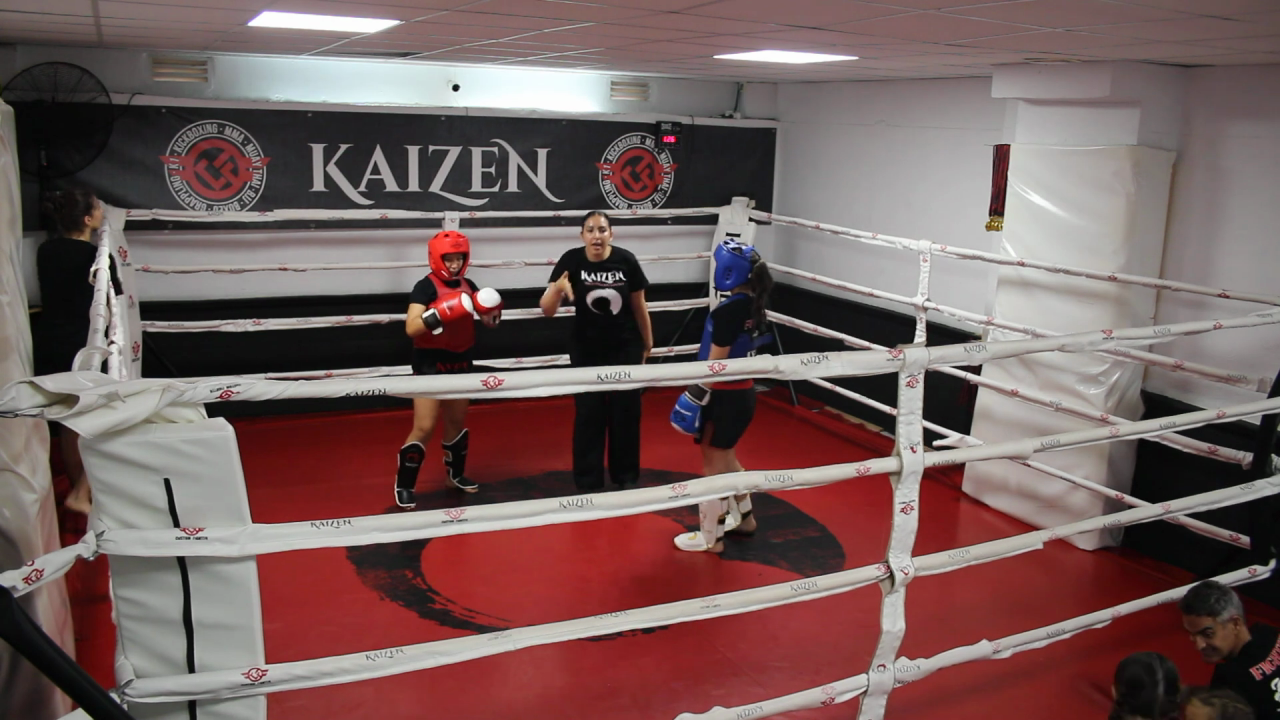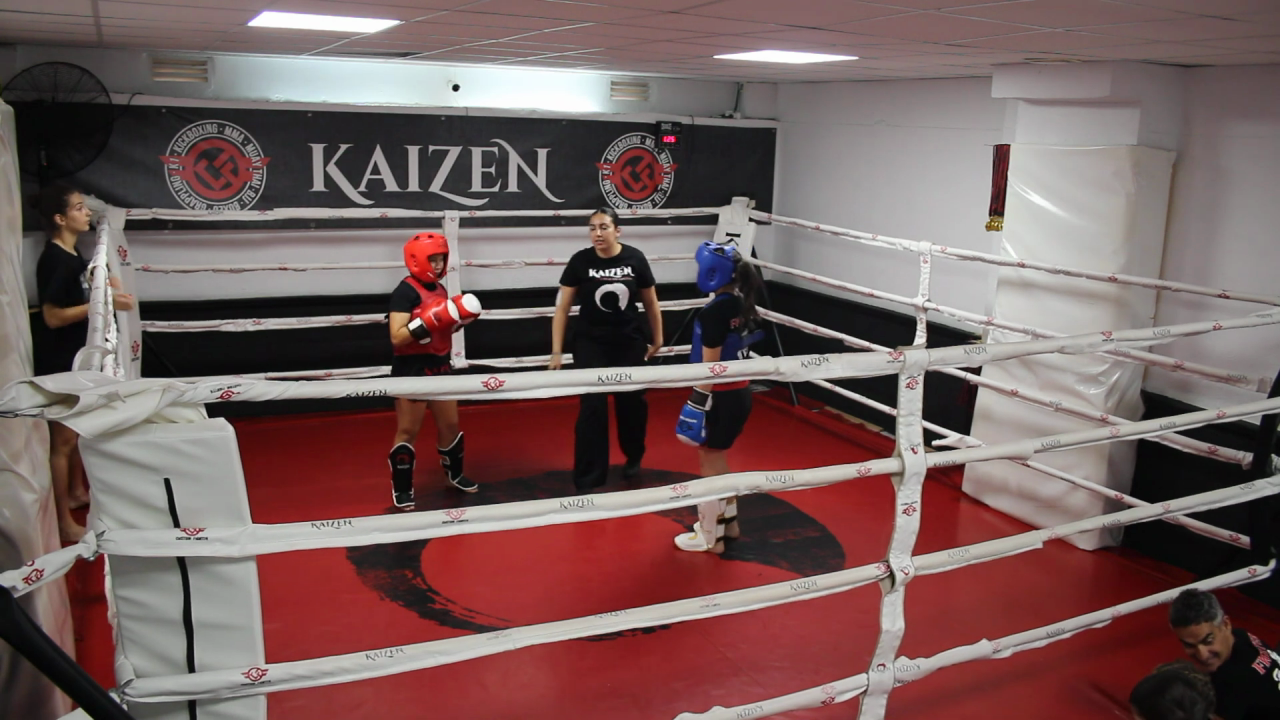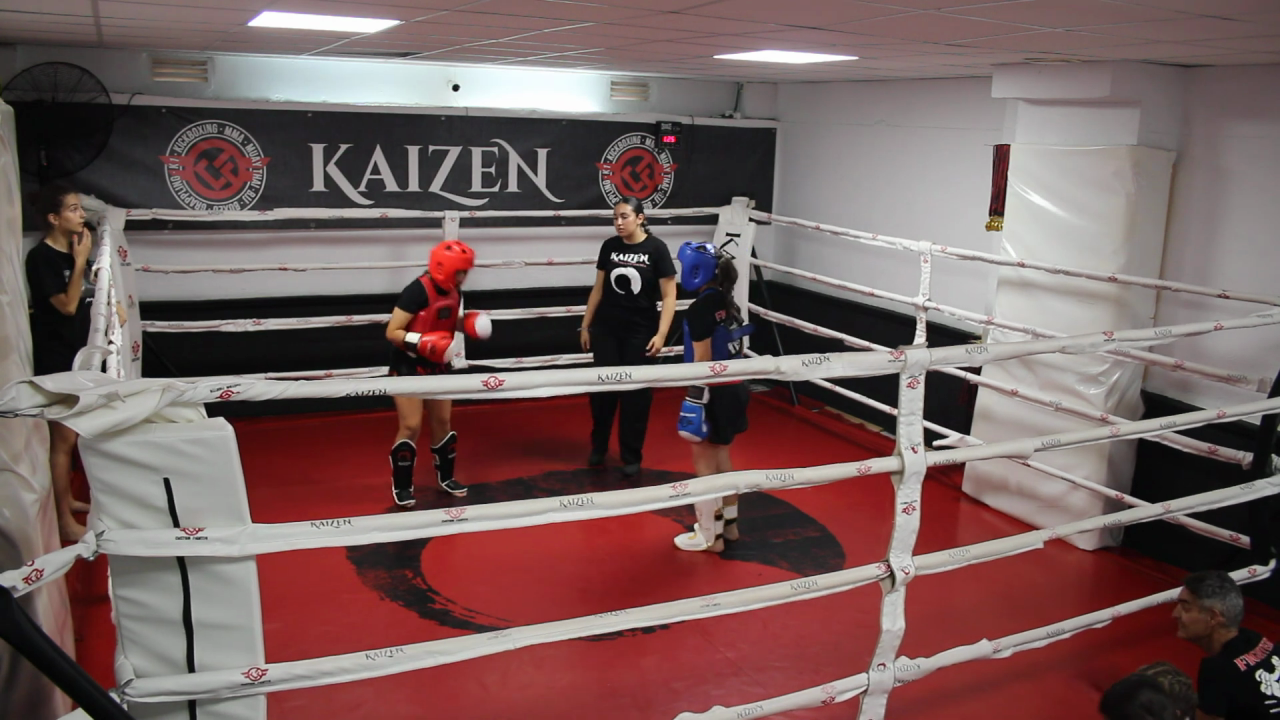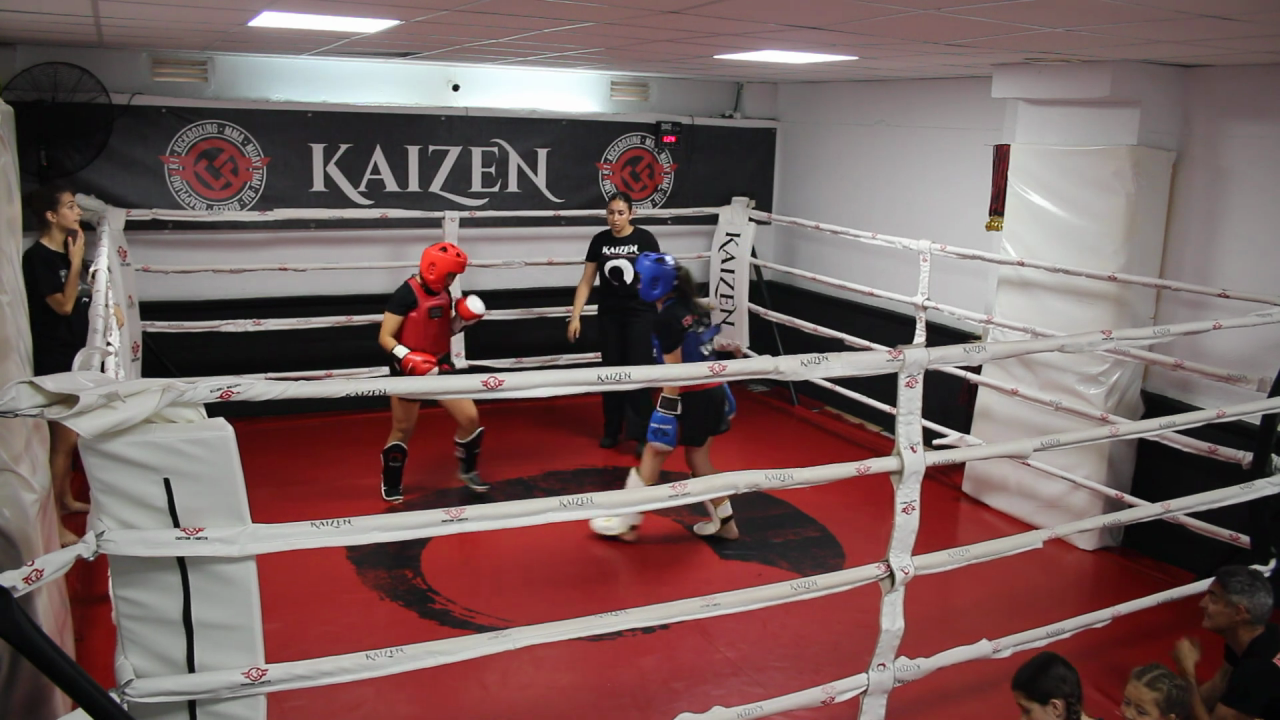
dt=0.5s
person 1, frame 1
left shoulder: (46, 251)
right shoulder: (98, 258)
right wrist: (107, 290)
left hip: (47, 348)
right hip: (79, 350)
left knee: (67, 425)
left ankle: (80, 488)
right ankle: (80, 494)
person 1, frame 2
left shoulder: (69, 255)
right shoulder: (55, 260)
right elbow: (53, 317)
left hip: (75, 356)
right hip: (60, 361)
left knee: (79, 429)
right knee: (63, 439)
left ankle: (76, 491)
right ankle: (64, 522)
person 1, frame 3
left shoulder: (73, 251)
right shoulder: (40, 257)
right elbow: (67, 305)
right wrist: (81, 262)
left hip: (77, 354)
right hip: (55, 358)
left knee: (73, 434)
right knee: (63, 438)
left ankle: (67, 500)
right ankle: (65, 521)
person 1, frame 4
left shoulder: (71, 249)
right shoulder: (37, 257)
right elbow: (64, 305)
left wrist: (109, 305)
right wrist: (77, 261)
left hip: (76, 354)
right hip: (55, 359)
left knee: (70, 433)
right knee: (64, 438)
left ankle: (66, 499)
person 2, frame 1
left shoulder: (727, 311)
right shoulder: (752, 307)
left elbow: (716, 363)
left wrist: (693, 398)
left hip: (725, 397)
right hip: (741, 392)
left knee: (713, 464)
right knee: (725, 457)
left ankle: (711, 538)
right ankle: (743, 516)
person 2, frame 2
left shoulder: (714, 312)
right shoulder: (741, 306)
left elbow: (710, 366)
left wrist: (696, 406)
left hip: (721, 397)
right hip: (738, 392)
left knee: (710, 465)
right knee: (717, 460)
left ankle: (711, 537)
right ankle: (728, 521)
person 2, frame 3
left shoulder: (700, 308)
right shoulder: (728, 303)
left elbow: (702, 360)
left wrist: (694, 402)
left hip: (715, 393)
right hip: (735, 388)
left knee: (704, 463)
right knee: (721, 457)
left ankle: (710, 536)
right ankle: (728, 523)
person 2, frame 4
left shoulder: (666, 319)
right shoulder: (693, 307)
left wrist: (665, 412)
right wrist: (723, 389)
left hip: (691, 397)
right hip: (711, 392)
left knee: (653, 453)
right knee: (699, 458)
left ankle: (627, 524)
right ankle: (724, 521)
person 3, frame 1
left shoulder: (625, 260)
right shoulder: (570, 261)
left elbow: (639, 307)
right elbow: (546, 310)
left wrist: (647, 343)
right wrist: (557, 291)
left hip: (625, 347)
right hip: (586, 347)
left knee: (626, 410)
right knee: (588, 411)
left ankle: (625, 476)
right ankle: (588, 480)
person 3, frame 2
left shoulder: (635, 258)
right shoulder: (580, 261)
left elbow: (651, 303)
right elbow: (562, 307)
left wrist: (657, 340)
right wrist: (556, 351)
left hip: (629, 343)
right hip: (590, 345)
left knee: (632, 403)
right knee: (592, 408)
left ankle: (633, 455)
right ankle: (588, 480)
person 3, frame 3
left shoulder: (656, 248)
right shoulder: (609, 247)
left elbow: (668, 296)
right elbow: (598, 289)
left wrist: (660, 334)
right wrist: (585, 325)
left hip: (641, 331)
right hip: (606, 328)
left knee: (636, 392)
right knee: (602, 388)
left ankle: (631, 455)
right ankle: (598, 446)
person 3, frame 4
left shoulder: (645, 239)
right shoulder: (599, 241)
right elbow: (586, 282)
right wrist: (575, 316)
left hip: (641, 315)
right hip: (609, 316)
left ankle: (640, 432)
right ankle: (612, 430)
person 4, frame 1
left shoulder: (468, 286)
right shoulder: (425, 287)
left elbow: (488, 324)
right elbow: (411, 328)
left wrist: (493, 310)
right wrist: (443, 313)
left hip: (461, 362)
right hip: (430, 363)
left knee: (456, 422)
right knee: (424, 428)
left ankle: (456, 473)
right ankle: (404, 485)
person 4, frame 2
left shoulder: (439, 289)
right shoulder: (405, 292)
right elbow: (396, 337)
left wrist: (461, 318)
right wrist: (428, 321)
left hip: (440, 367)
right hip: (412, 370)
left knee: (450, 425)
right knee: (408, 431)
left ankle: (455, 474)
right ankle: (402, 489)
person 4, frame 3
left shoulder: (453, 291)
right shoulder: (417, 292)
right elbow: (392, 332)
left wrist: (469, 323)
right wrist: (424, 344)
left hip: (437, 366)
right hip: (409, 365)
left knee: (442, 422)
right knee: (411, 427)
left ankle: (445, 476)
right ankle: (402, 486)
person 4, frame 4
left shoulder: (444, 293)
right shoulder: (406, 294)
right elbow: (385, 338)
left wrist: (462, 319)
right wrist: (408, 360)
left hip: (440, 366)
right hip: (409, 370)
left knee: (470, 418)
right knee: (403, 430)
left ankle: (468, 470)
right ankle: (391, 484)
